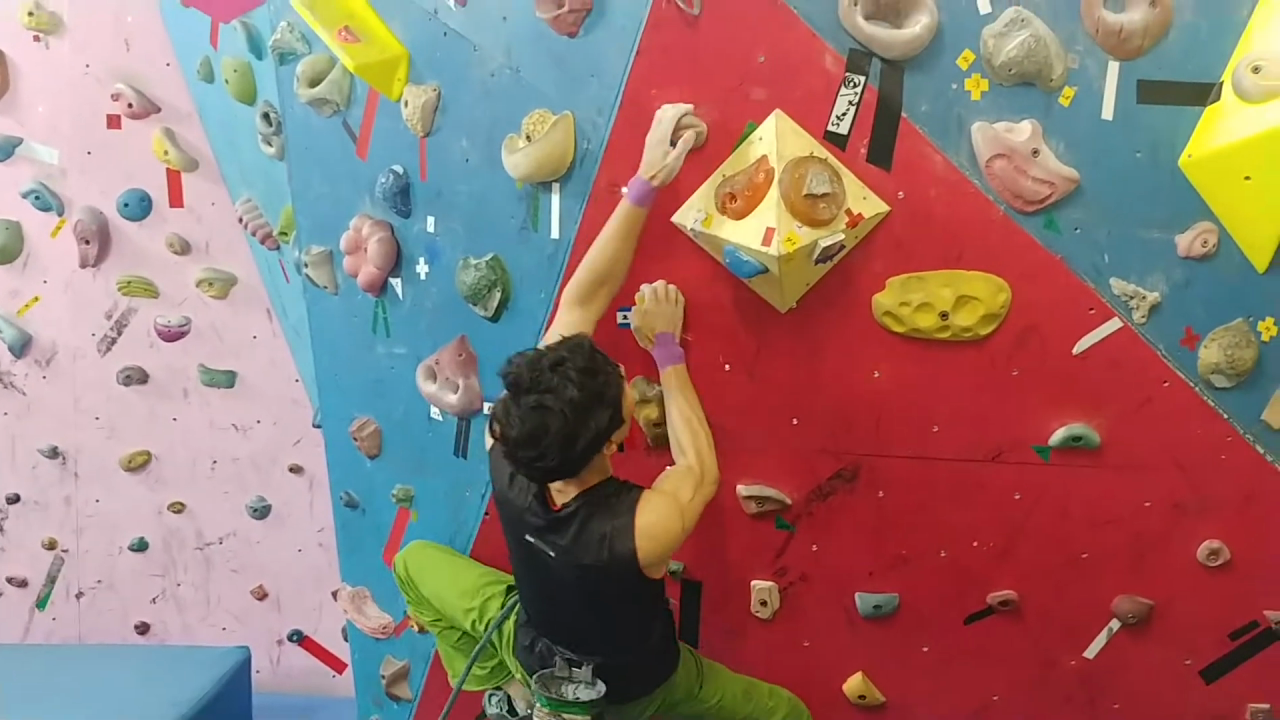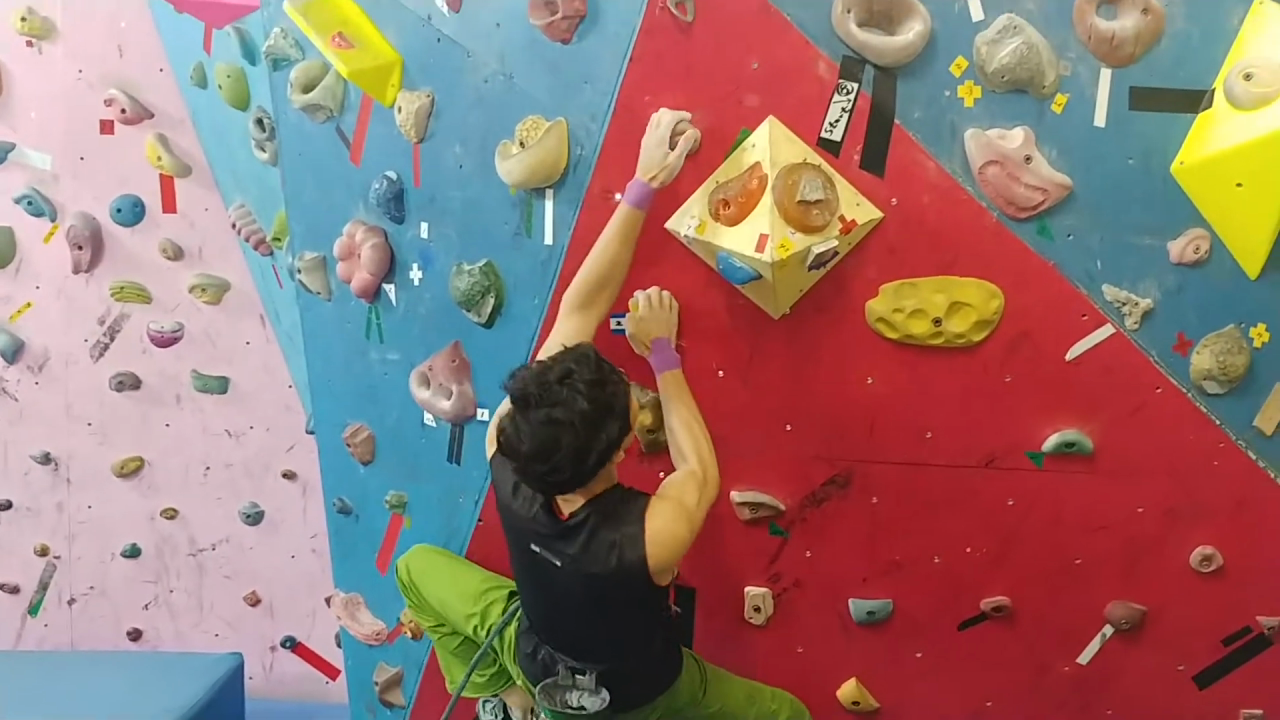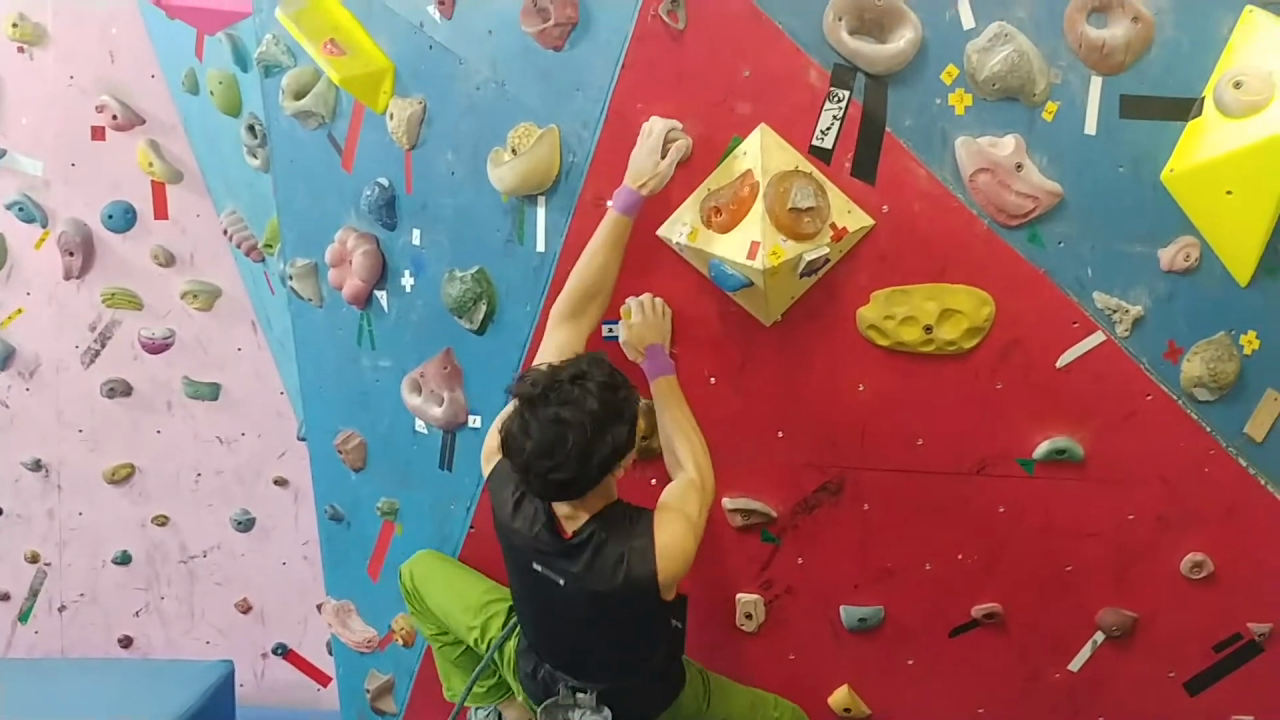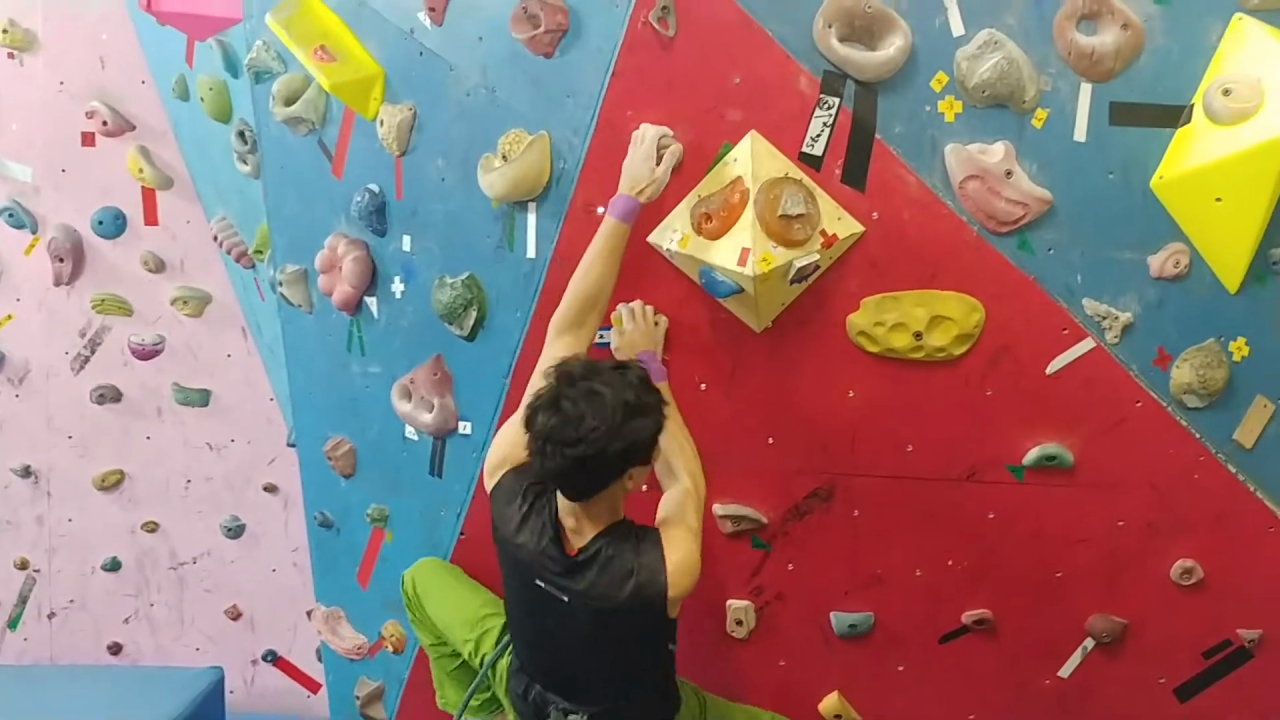
dt=0.1s
person 1, frame 1
left shoulder: (508, 449)
right shoulder: (645, 526)
left elbow: (579, 302)
right elbow: (701, 473)
left wrist: (645, 183)
right wrist: (665, 348)
left hip: (536, 659)
left knee: (416, 564)
person 1, frame 2
left shoulder: (506, 452)
right shoulder: (652, 534)
left elbow: (579, 309)
right elbow: (701, 473)
left wrist: (642, 185)
right wrist: (662, 352)
left hip: (537, 667)
left knee: (418, 567)
person 1, frame 3
left shoulder: (504, 462)
right shoulder: (660, 548)
left elbow: (568, 318)
right elbow: (697, 480)
left wrist: (632, 191)
right wrist: (655, 360)
left knee: (422, 574)
person 1, frame 4
left shoulder: (509, 482)
right shoulder: (668, 567)
left elbow: (567, 331)
right elbow: (688, 489)
left wrist: (629, 201)
right wrist: (650, 365)
left knee: (426, 580)
